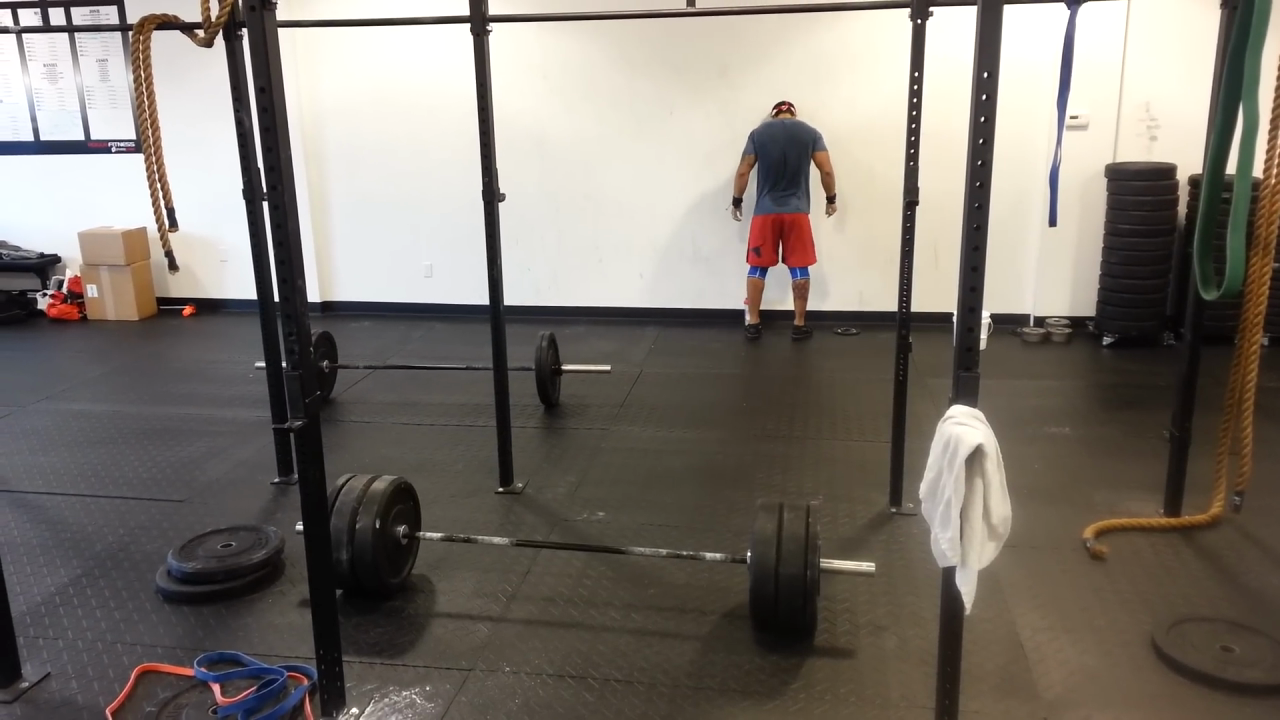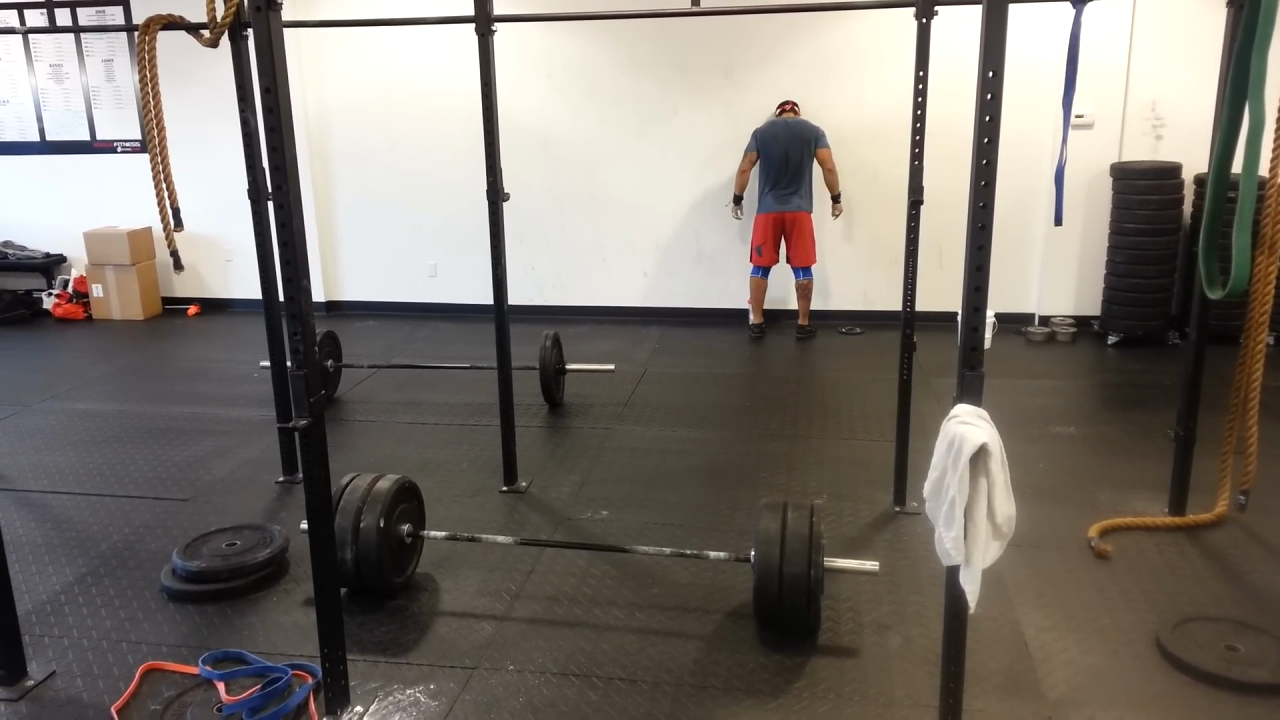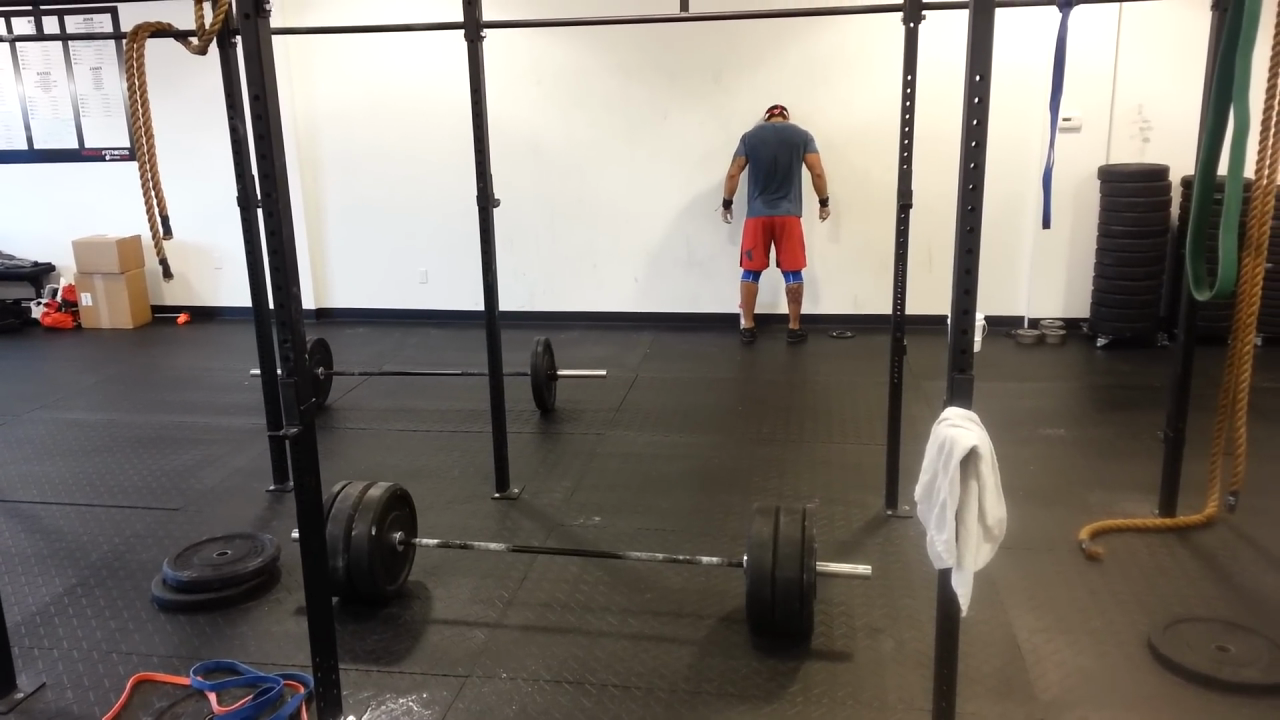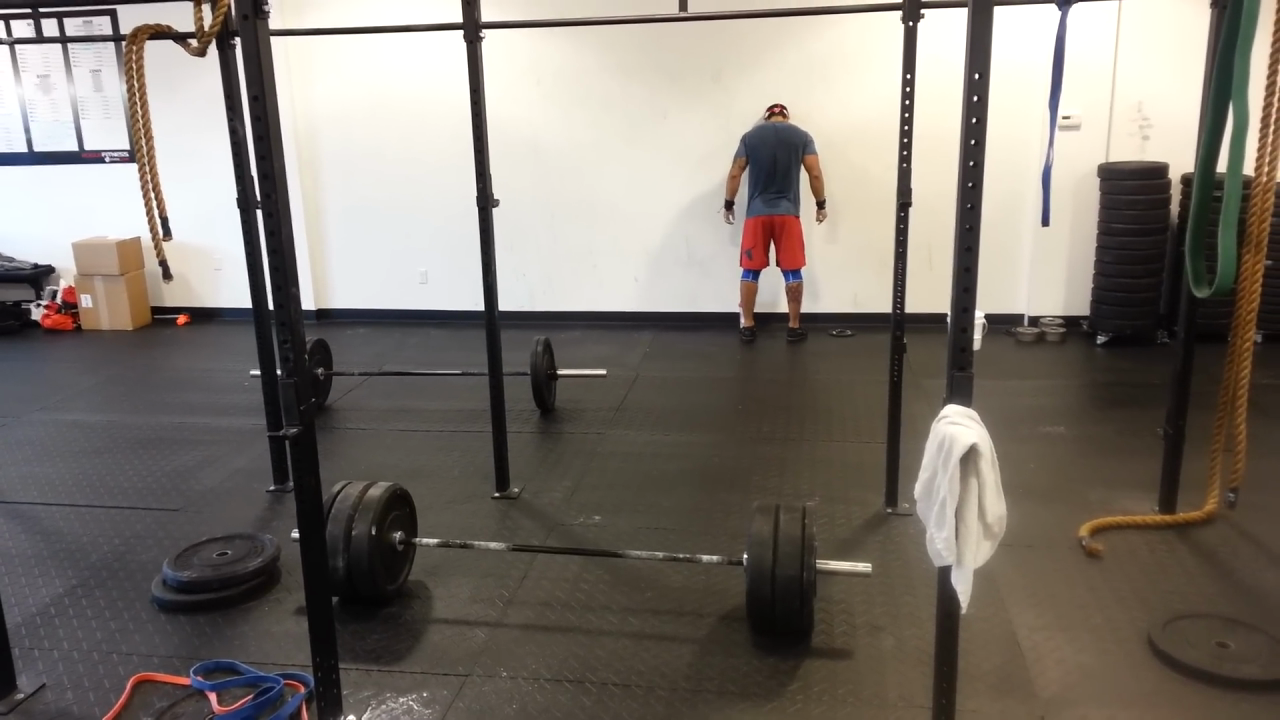
dt=0.5s
person 1, frame 1
left shoulder: (758, 133)
right shoulder: (811, 133)
left elbow: (743, 171)
right elbow: (826, 170)
left wrist: (736, 202)
right wrist: (831, 199)
left hip: (765, 211)
right hip: (797, 211)
left knee: (757, 266)
right knee: (799, 267)
left ankle: (753, 324)
right ankle: (799, 325)
person 1, frame 2
left shoulder: (761, 132)
right shoulder: (813, 131)
left elbow: (744, 168)
right elbow: (828, 167)
left wrist: (737, 200)
right wrist: (836, 199)
left hip: (767, 210)
right hip: (799, 210)
left knee: (760, 266)
right knee: (802, 267)
left ankle: (756, 323)
right ankle: (803, 324)
person 1, frame 3
left shoulder: (750, 136)
right shoulder: (802, 135)
left elbow: (733, 173)
right elbow: (817, 172)
left wrist: (727, 204)
right wrist: (824, 202)
left hip: (757, 214)
right hip: (788, 214)
left knee: (751, 270)
right knee: (793, 271)
left ankle: (748, 327)
right ankle: (794, 328)
person 1, frame 4
left shoulder: (750, 136)
right shoulder: (801, 136)
left elbow: (735, 174)
right elbow: (815, 174)
left wrist: (728, 205)
right wrist: (821, 205)
left hip: (756, 213)
right hip: (788, 213)
left knee: (750, 270)
right knee: (792, 271)
left ankle: (747, 326)
right ankle: (794, 327)
